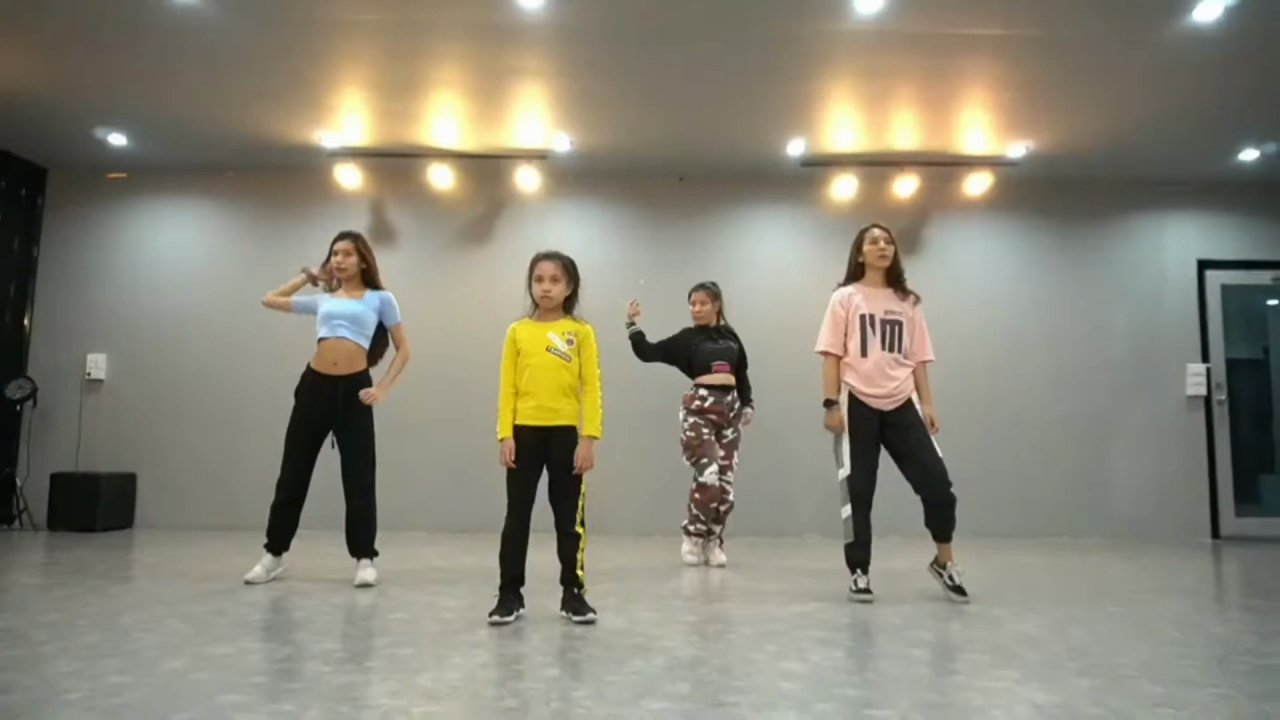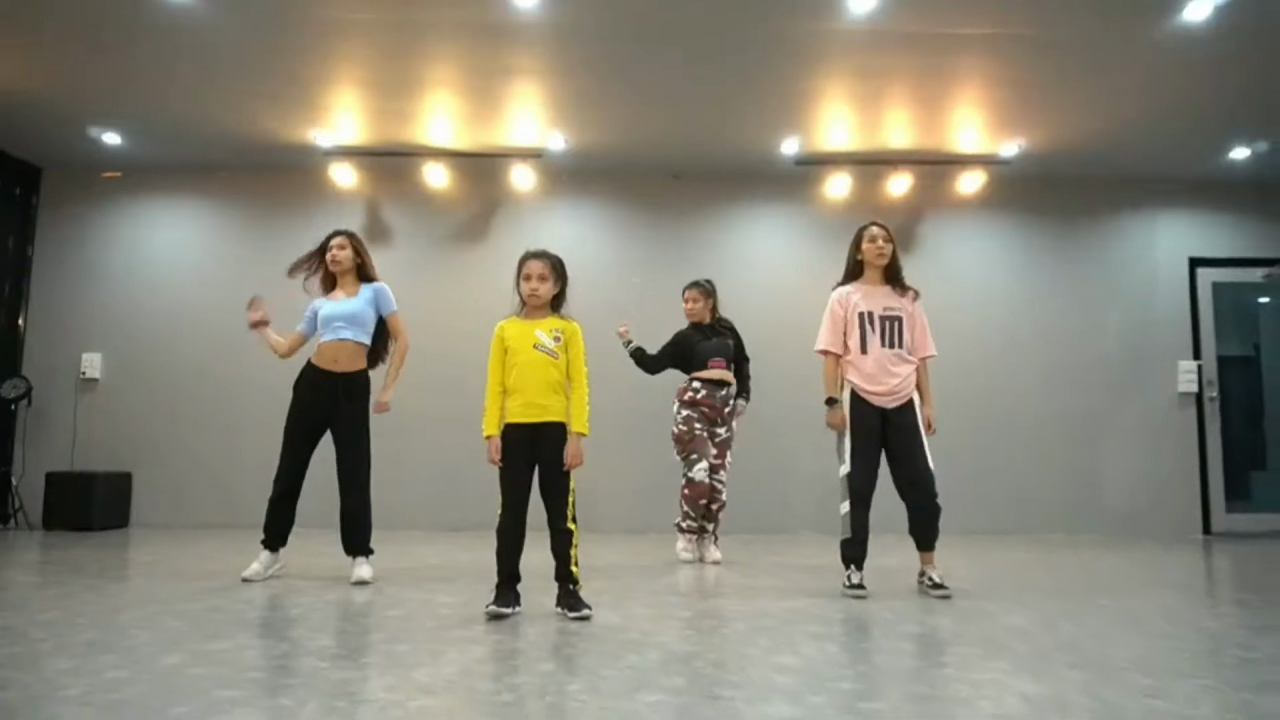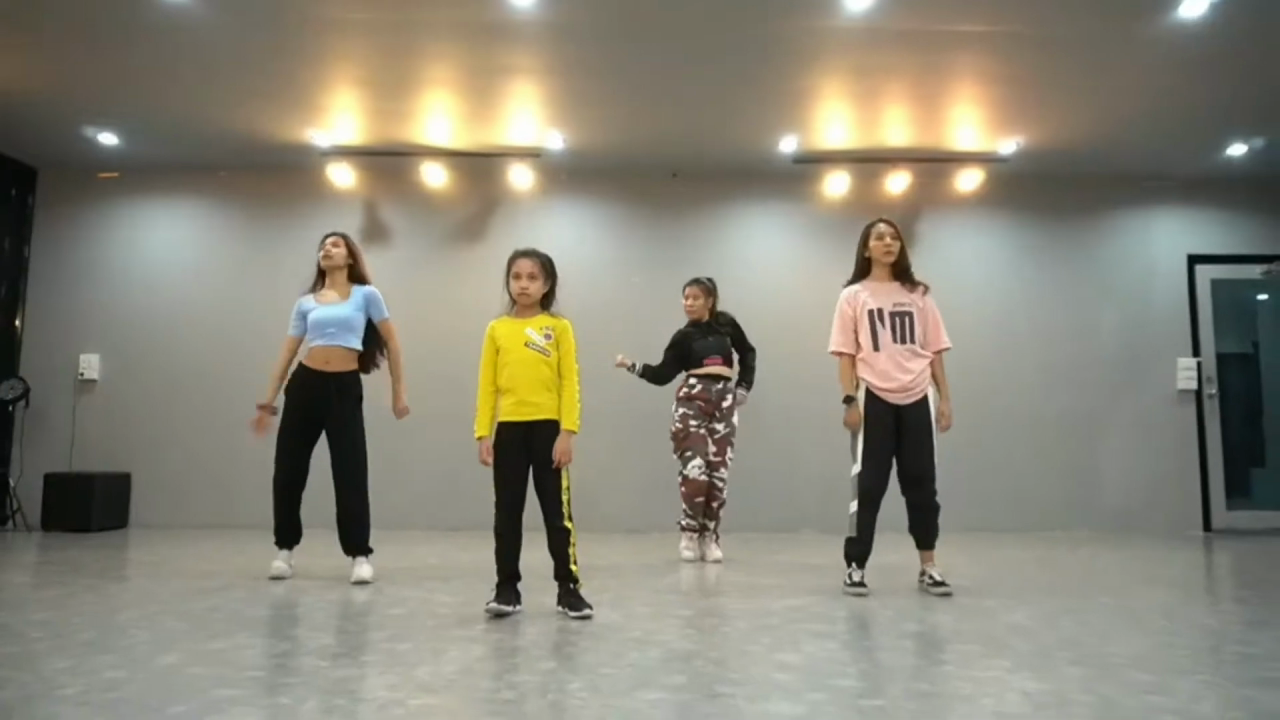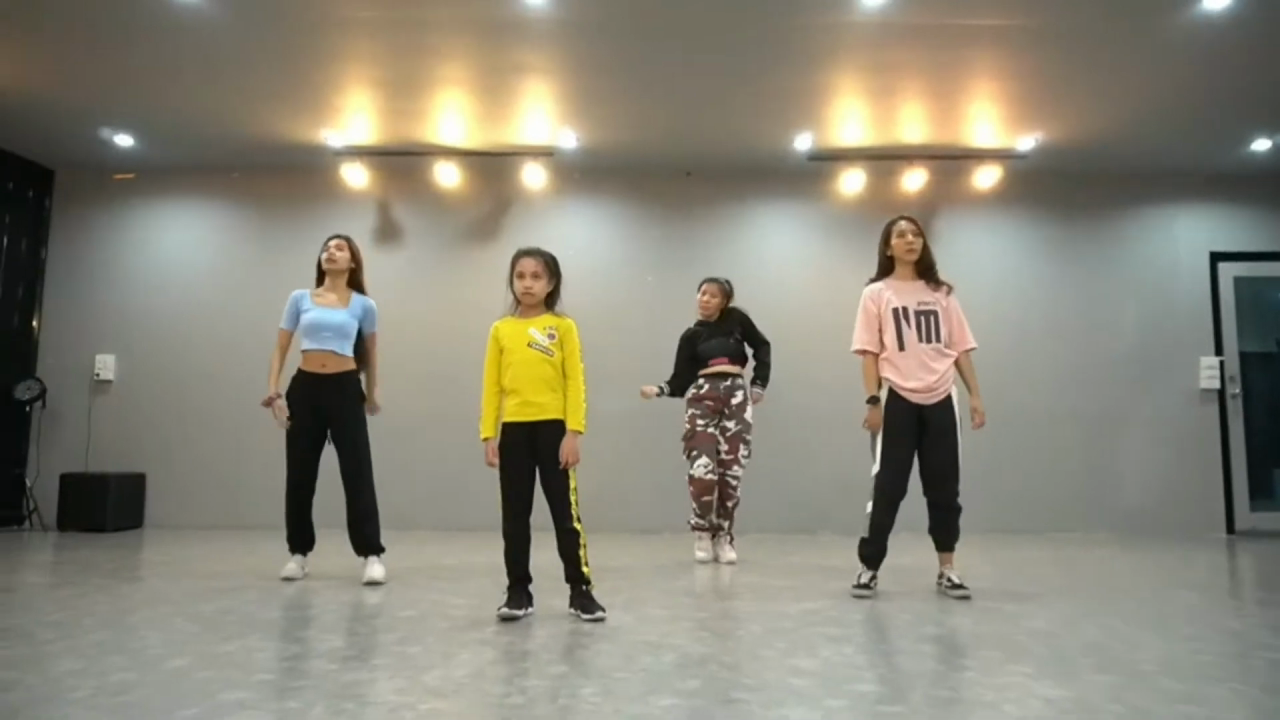
dt=0.2s
person 1, frame 1
left shoulder: (908, 302)
right shoulder: (845, 297)
left elbow: (918, 358)
right elbow: (832, 355)
left wrist: (927, 404)
right wrist: (831, 403)
left hip: (901, 404)
right hip: (859, 404)
left knee: (935, 479)
right knee: (858, 489)
left ankle: (944, 560)
right ankle: (859, 573)
person 1, frame 2
left shoulder: (908, 299)
right shoulder: (844, 296)
left elbow: (919, 355)
right elbow: (832, 354)
left wrist: (927, 403)
right wrist: (833, 402)
left hip: (903, 402)
right hip: (861, 401)
left knee: (920, 483)
right knee: (858, 486)
left ankle: (927, 568)
right ankle: (853, 569)
person 1, frame 3
left shoulder: (918, 294)
right shoulder: (853, 296)
left elbow: (934, 350)
right elbow: (846, 354)
left wrist: (944, 398)
right wrist: (850, 401)
left hip: (917, 399)
right hip: (875, 399)
left knee: (922, 483)
right knee: (869, 485)
left ankle: (927, 567)
right ankle: (855, 566)
person 1, frame 4
left shoulder: (942, 293)
right shoulder: (876, 293)
left elbow: (960, 348)
right elbow: (869, 353)
left wrist: (975, 395)
right wrist: (872, 401)
left hip: (940, 399)
right hip: (898, 399)
left knee: (944, 485)
right knee: (889, 485)
left ankle: (946, 569)
right ankle: (868, 567)
person 2, frame 1
left shoulder: (581, 332)
right shoulder: (517, 332)
left elbow: (591, 388)
right elbow: (508, 388)
left wrist: (589, 438)
right wrist: (505, 435)
left hip: (565, 433)
right hip: (525, 432)
left knee: (569, 517)
right knee: (516, 515)
left ankle: (573, 593)
right ankle: (510, 594)
person 2, frame 2
left shoulder: (568, 329)
right shoulder: (505, 330)
left elbow: (579, 385)
right elbow: (495, 386)
left wrist: (577, 435)
right wrist: (492, 433)
left hip: (554, 430)
right hip: (515, 430)
left knee: (561, 514)
right knee: (511, 513)
left ankle: (568, 590)
right ankle: (507, 590)
person 2, frame 3
left shoulder: (559, 327)
right shoulder: (496, 329)
left elbow: (570, 383)
right elbow: (487, 386)
left wrist: (567, 432)
right wrist: (483, 433)
left hip: (546, 427)
right hip: (508, 429)
left knee: (557, 511)
right knee: (507, 512)
left ankle: (568, 588)
right ankle: (507, 588)
person 2, frame 4
left shoulder: (563, 326)
right shoulder: (500, 330)
left elbow: (575, 383)
right elbow: (492, 387)
left wrist: (573, 433)
right wrist: (488, 435)
left hip: (552, 428)
right hip: (514, 430)
left knee: (566, 512)
right knee: (514, 514)
left ankle: (580, 590)
right ankle: (518, 591)
person 3, frame 1
left shoulder: (381, 299)
right shoulder: (321, 299)
left elbow: (403, 349)
right elbow: (270, 300)
left wrist: (383, 387)
right wrist: (310, 277)
left hip: (354, 388)
right hip: (314, 385)
left knee: (359, 476)
right knee: (293, 472)
left ankle: (364, 559)
right ankle: (274, 553)
person 3, frame 2
left shoulder: (376, 291)
right shoulder: (319, 304)
left elbow: (402, 340)
right elbow: (286, 350)
left wrist: (388, 388)
right wrist: (262, 326)
left hip: (353, 387)
right hip: (313, 381)
left knee: (354, 474)
right knee: (289, 468)
left ankle: (360, 556)
right ankle: (271, 550)
person 3, frame 3
left shoulder: (366, 294)
right shoulder: (305, 304)
left elbow: (392, 344)
right elbow: (287, 355)
left wrist: (399, 392)
right wrist: (268, 402)
left hip: (345, 387)
right hip: (305, 384)
left knee: (350, 473)
right knee: (288, 470)
left ankle: (359, 555)
right ankle: (286, 549)
person 3, frame 4
left shoulder: (363, 305)
right shoulder: (300, 299)
left elbow: (369, 353)
right elbow: (280, 350)
left wrist: (370, 394)
right wrist: (273, 392)
left hip: (343, 389)
right hip: (305, 388)
left knee: (358, 472)
right knee: (300, 475)
left ankle: (371, 555)
right ankle: (299, 552)
person 4, frame 1
left shoulder: (730, 335)
right shoulder: (688, 337)
left elbow: (742, 373)
right elbow: (648, 353)
left wrist: (747, 405)
right wrist: (632, 324)
left hip: (730, 408)
right hip: (700, 406)
left knee: (725, 481)
right knee: (708, 476)
left ankle: (713, 541)
right ankle: (693, 538)
person 4, frame 2
left shoulder: (726, 329)
right shoulder: (685, 338)
left elbow: (742, 363)
right elbow: (653, 364)
left wrist: (743, 396)
right wrist: (629, 343)
left hip: (725, 402)
right hip: (694, 400)
left knee: (718, 476)
right knee: (697, 471)
left ankle: (707, 538)
right ankle: (687, 535)
person 4, frame 3
left shoulder: (726, 323)
right shoulder: (683, 336)
left elbow: (747, 353)
right elbow: (662, 374)
left wrist: (744, 386)
right wrist: (632, 366)
left hip: (724, 398)
right hip: (692, 396)
left knee: (718, 471)
right knee: (693, 467)
left ankle: (709, 537)
right ankle: (690, 534)
person 4, frame 4
left shoulder: (736, 319)
right shoulder: (691, 335)
left elbow: (762, 347)
right elbow: (682, 378)
left wrist: (759, 383)
right wrist: (659, 390)
left hip: (736, 396)
right hip: (703, 397)
left knee: (732, 470)
right knee: (701, 467)
left ankle: (723, 537)
right ankle: (703, 534)
